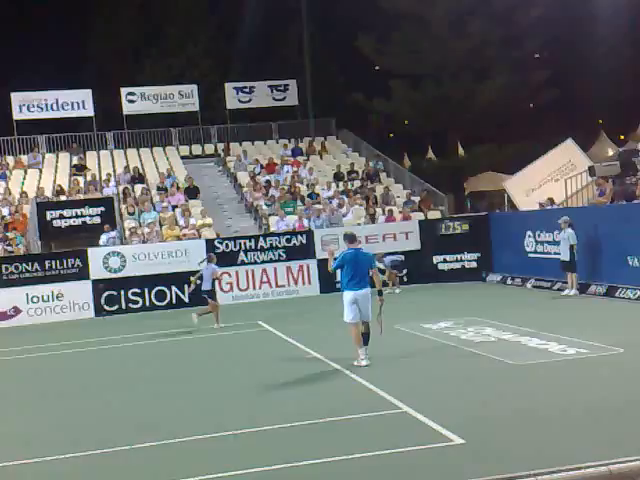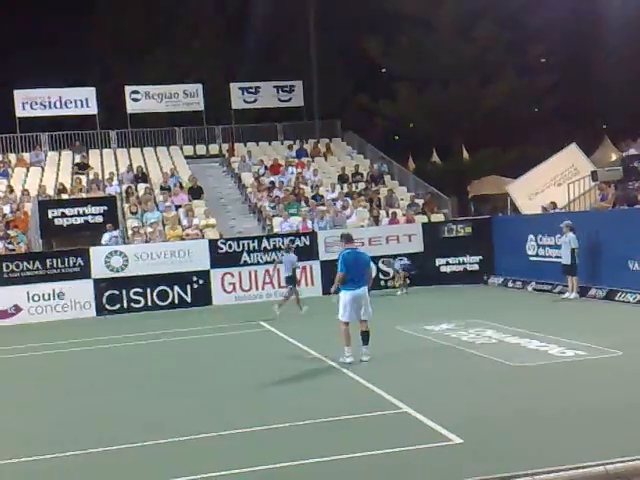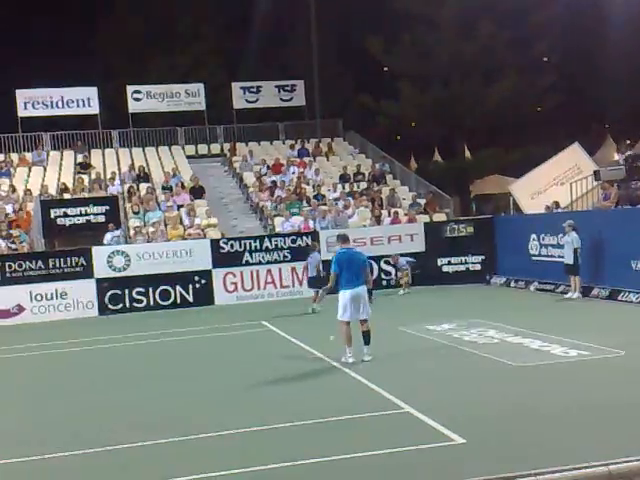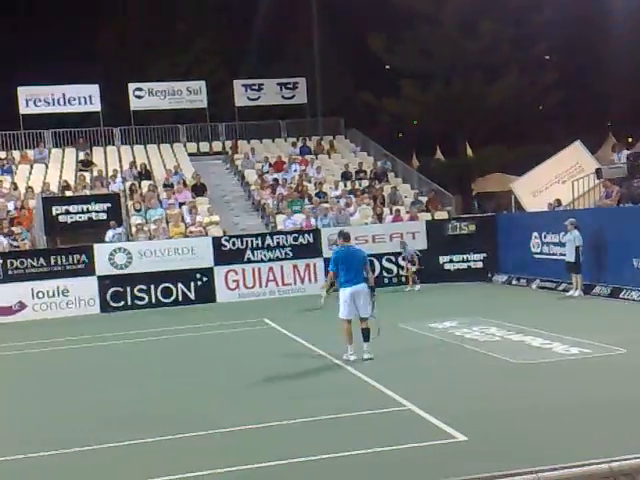
dt=0.2s
person 1, frame 1
left shoulder: (345, 255)
right shoulder: (368, 255)
left elbow: (331, 269)
right elbow: (375, 274)
left wrist: (330, 257)
right wrist: (380, 292)
left hip: (350, 293)
right hip: (364, 291)
left knee: (354, 325)
right knee: (365, 322)
left ankle: (362, 357)
right ankle: (364, 354)
person 1, frame 2
left shoulder: (343, 255)
right shoulder: (365, 256)
left elbow: (340, 275)
right elbow: (370, 276)
left wrist: (334, 286)
left hip: (348, 292)
right hip: (362, 291)
left knee: (344, 323)
right knee: (363, 322)
left ankle: (348, 354)
right ankle: (365, 353)
person 1, frame 3
left shoulder: (338, 255)
right shoulder: (361, 255)
left elbow: (334, 275)
right elbow: (368, 275)
left wrist: (329, 286)
left hip: (346, 292)
right hip: (361, 289)
left knee: (345, 323)
right knee: (364, 321)
left ankle: (349, 355)
right ankle: (367, 353)
person 1, frame 4
left shoulder: (336, 254)
right shoulder: (361, 252)
left elbow: (331, 275)
right elbow: (369, 272)
left wrist: (328, 285)
right wrist: (372, 288)
left hip: (346, 289)
right hip: (361, 287)
left knee: (346, 321)
right knee: (364, 319)
left ankle: (351, 352)
right ankle: (366, 350)
